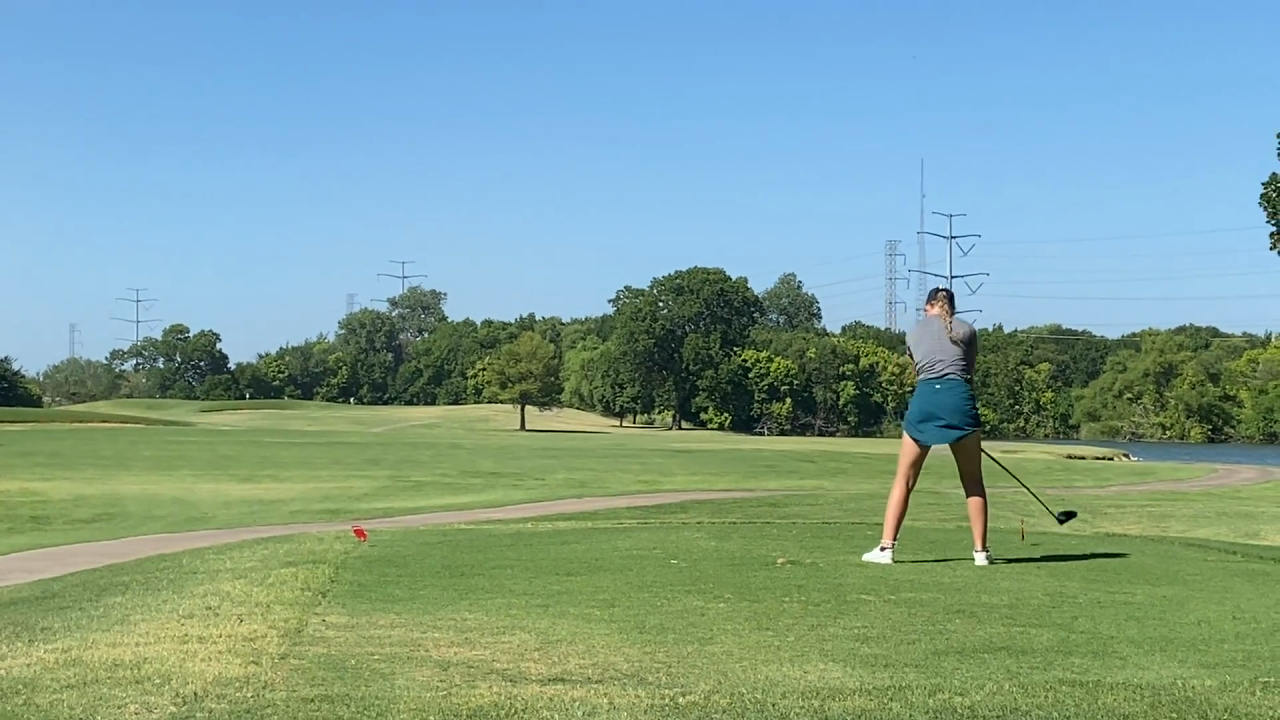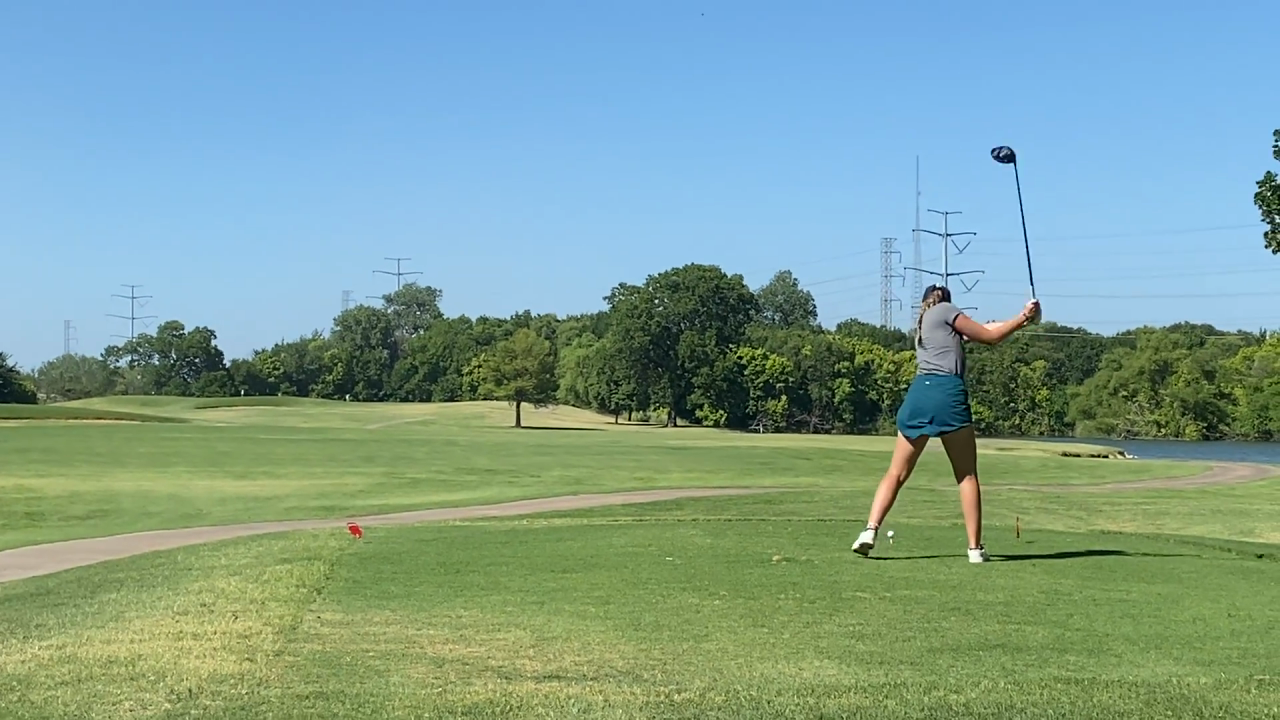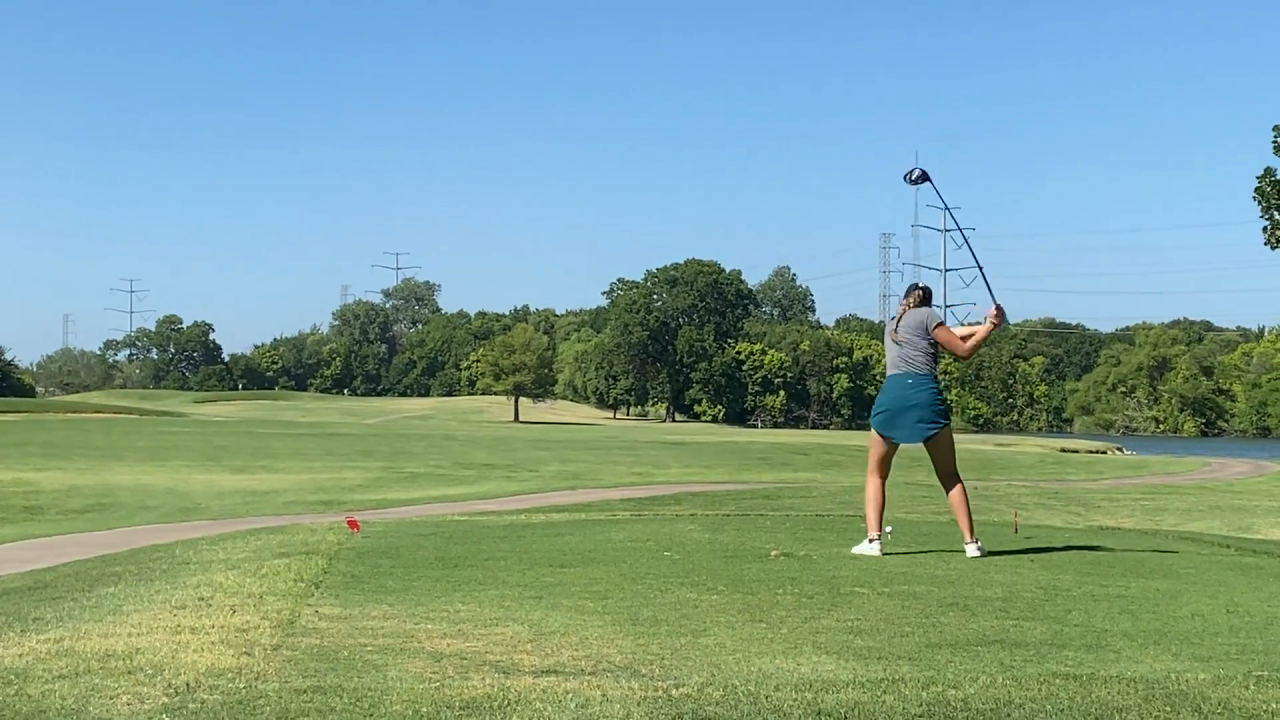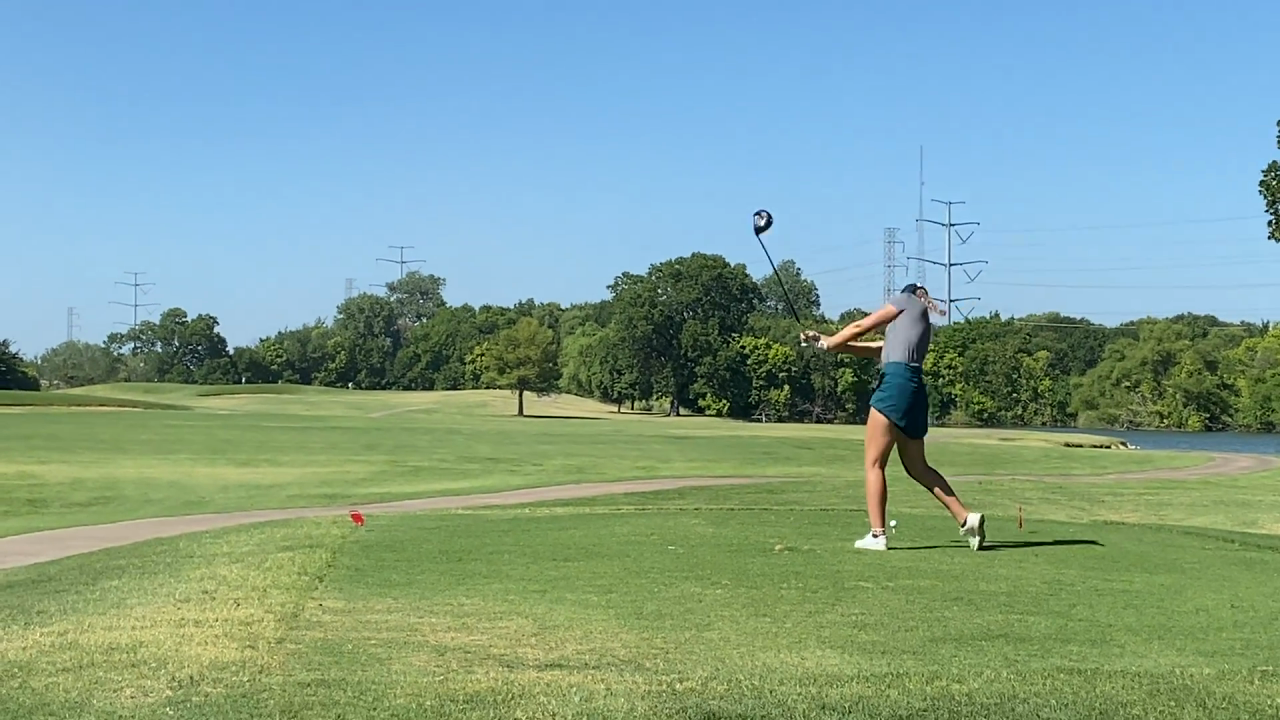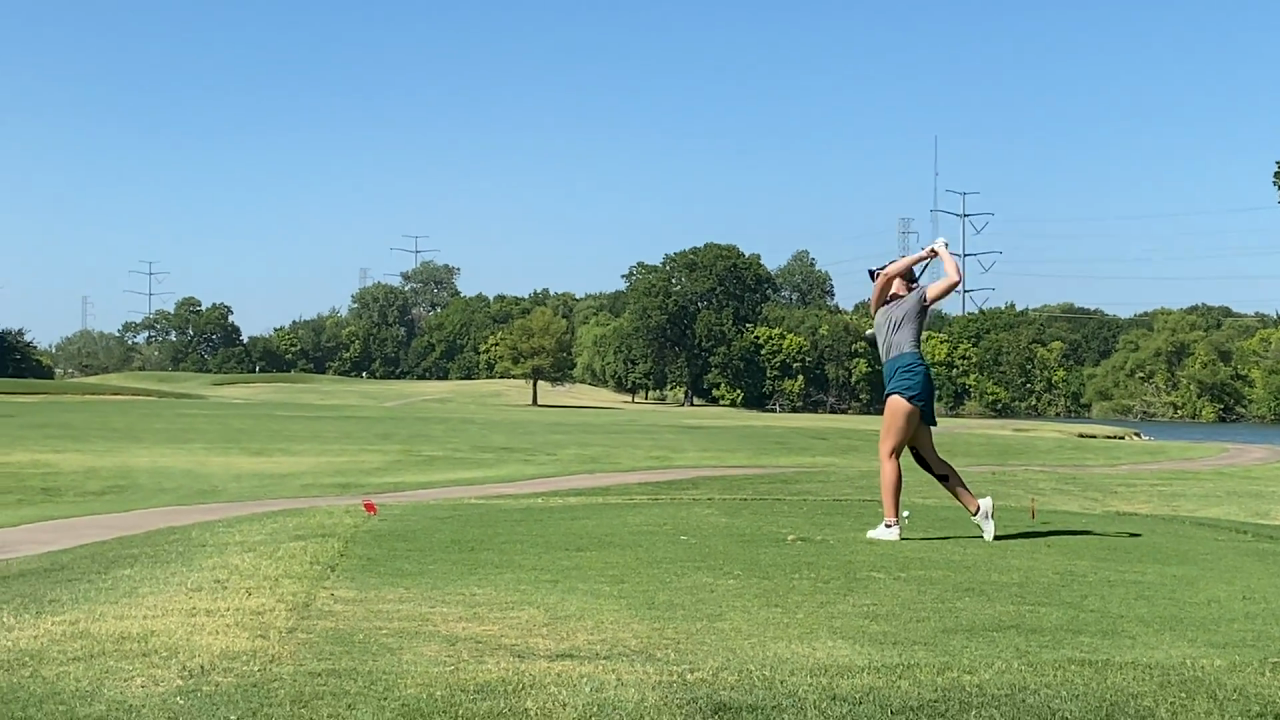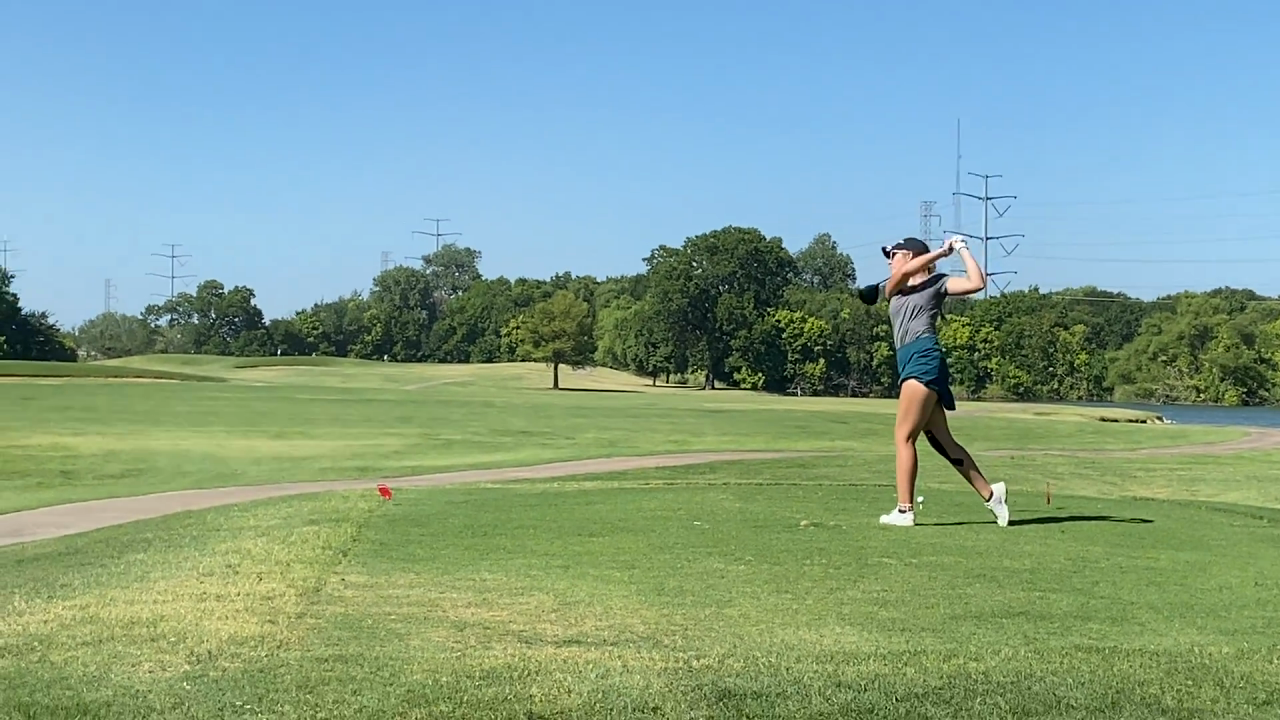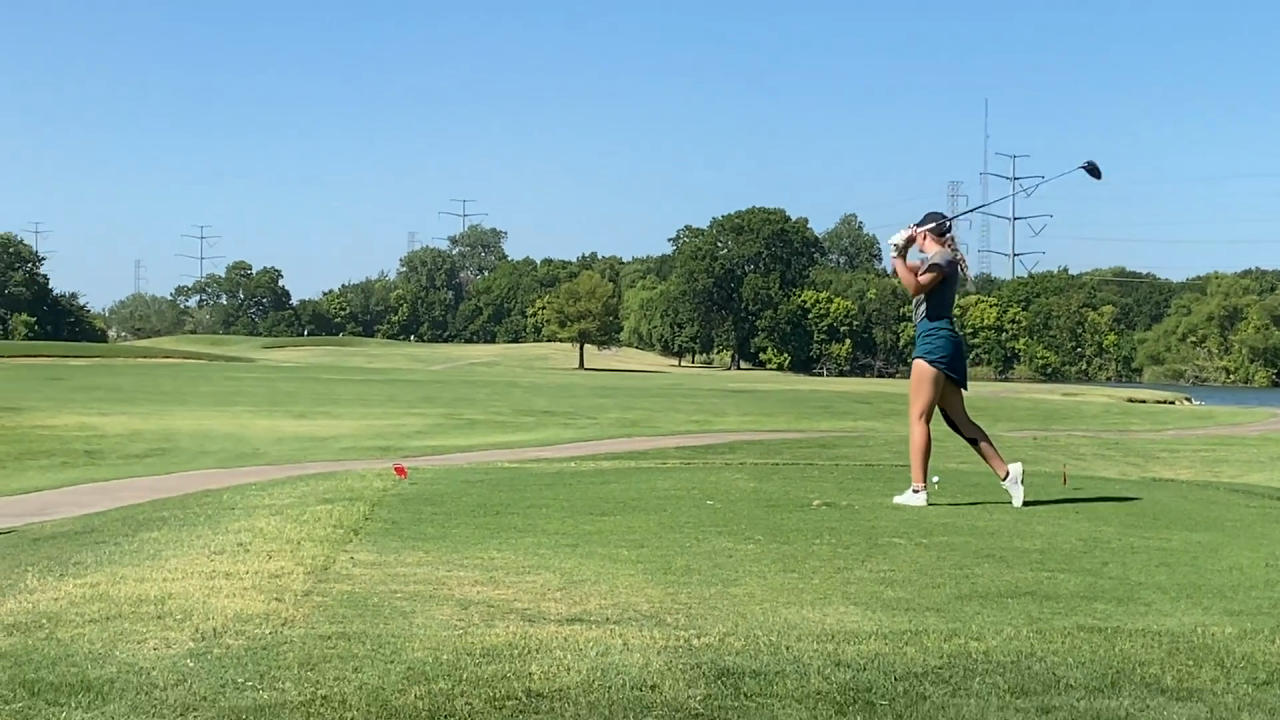
dt=0.3s
person 1, frame 1
left shoulder: (914, 332)
right shoulder: (967, 329)
left hip: (925, 399)
right hip: (959, 398)
left knee: (903, 480)
right knee: (973, 481)
left ankle: (885, 547)
right ankle: (980, 550)
person 1, frame 2
left shoulder: (922, 324)
right shoulder: (944, 311)
left elbow: (978, 330)
right elbow: (991, 337)
left wrist: (1018, 315)
right wrist: (1024, 318)
left hip: (918, 396)
right hip: (948, 394)
left knee: (896, 473)
right knee: (967, 477)
left ankle: (870, 531)
right ankle: (975, 548)
person 1, frame 3
left shoulder: (892, 324)
right shoulder: (927, 315)
right elbow: (963, 351)
left wrist: (983, 324)
right wrist: (990, 326)
left hip: (892, 395)
right hip: (926, 395)
left knee: (875, 474)
right knee: (949, 476)
left ankle: (873, 539)
right ankle: (971, 542)
person 1, frame 4
left shoulder: (908, 301)
right shoulder: (921, 324)
left elbow: (864, 325)
right elbow: (874, 346)
left wrist: (830, 342)
right wrist: (828, 340)
left hip: (898, 384)
right hip: (914, 387)
left knee: (872, 464)
right knee: (918, 466)
left ankle: (877, 535)
right ankle: (966, 517)
person 1, frame 5
left shoulder: (918, 296)
right shoulder: (880, 306)
left elbow: (954, 279)
right elbow: (883, 276)
left wrist: (941, 251)
right wrist: (924, 254)
left hip: (909, 375)
right hip: (898, 379)
left knee: (888, 453)
right knee: (926, 457)
left ankle: (890, 524)
right ankle: (976, 508)
person 1, frame 6
left shoulder: (939, 282)
right shoulder: (895, 288)
left elbow: (977, 283)
right elbow: (904, 274)
left wrist: (961, 249)
right wrist: (938, 251)
left hip: (923, 360)
right hip: (911, 363)
left knee: (903, 437)
right knee: (942, 440)
left ankle: (904, 510)
right ankle: (990, 494)
person 1, frame 7
left shoulder: (944, 259)
right shoulder: (929, 261)
left elbow: (914, 288)
right elbow: (905, 269)
left wrist: (899, 256)
right wrist: (900, 248)
left hip: (935, 339)
right hip: (937, 341)
left knee: (918, 417)
right knee: (958, 418)
left ankle: (918, 490)
right ankle: (1007, 473)
